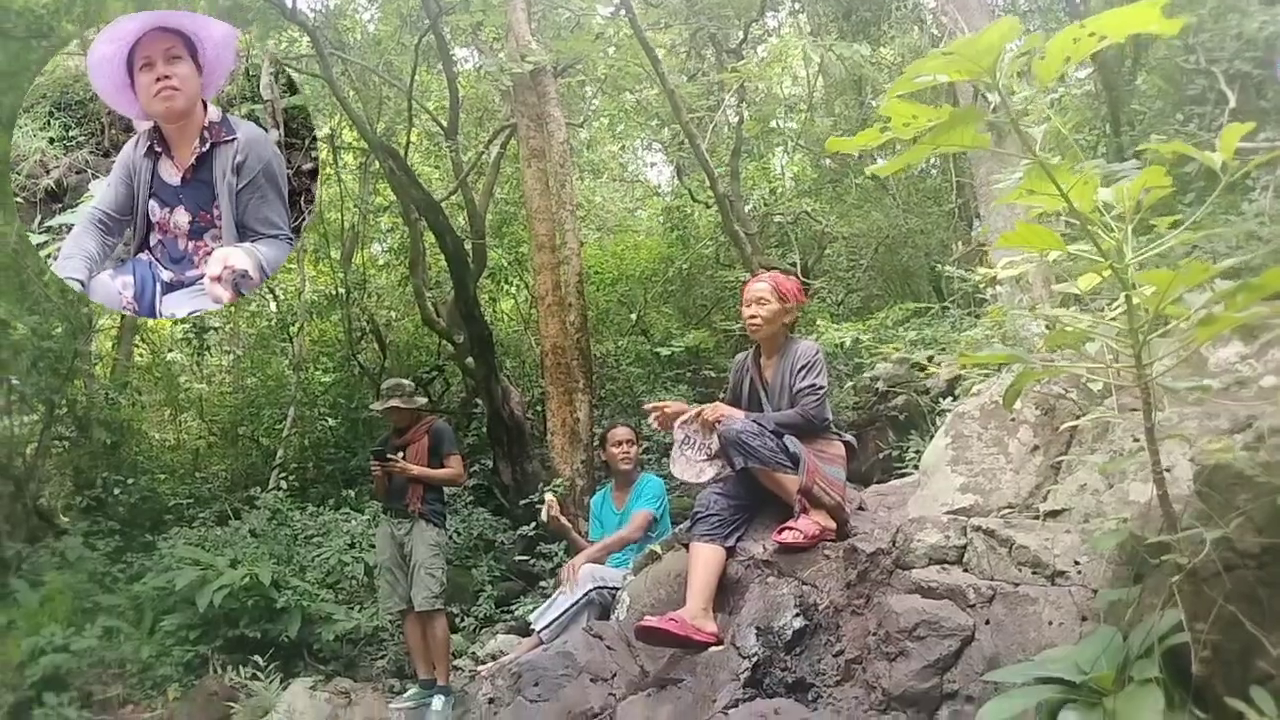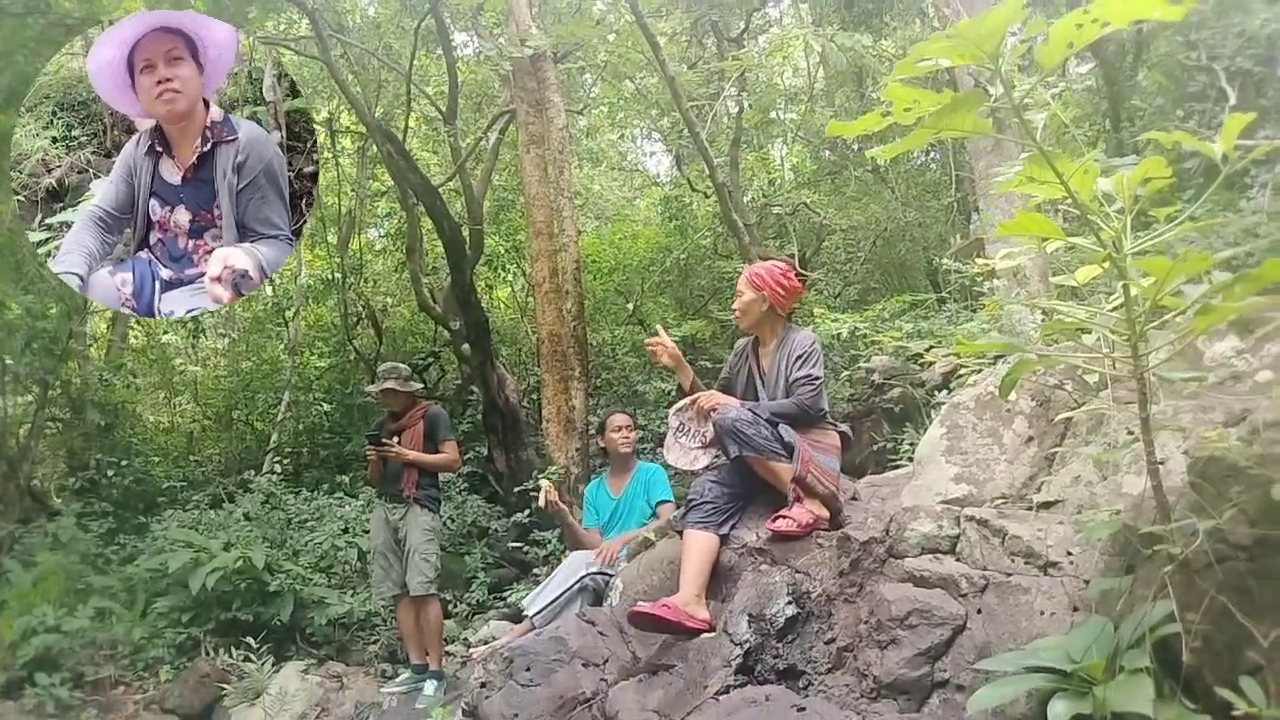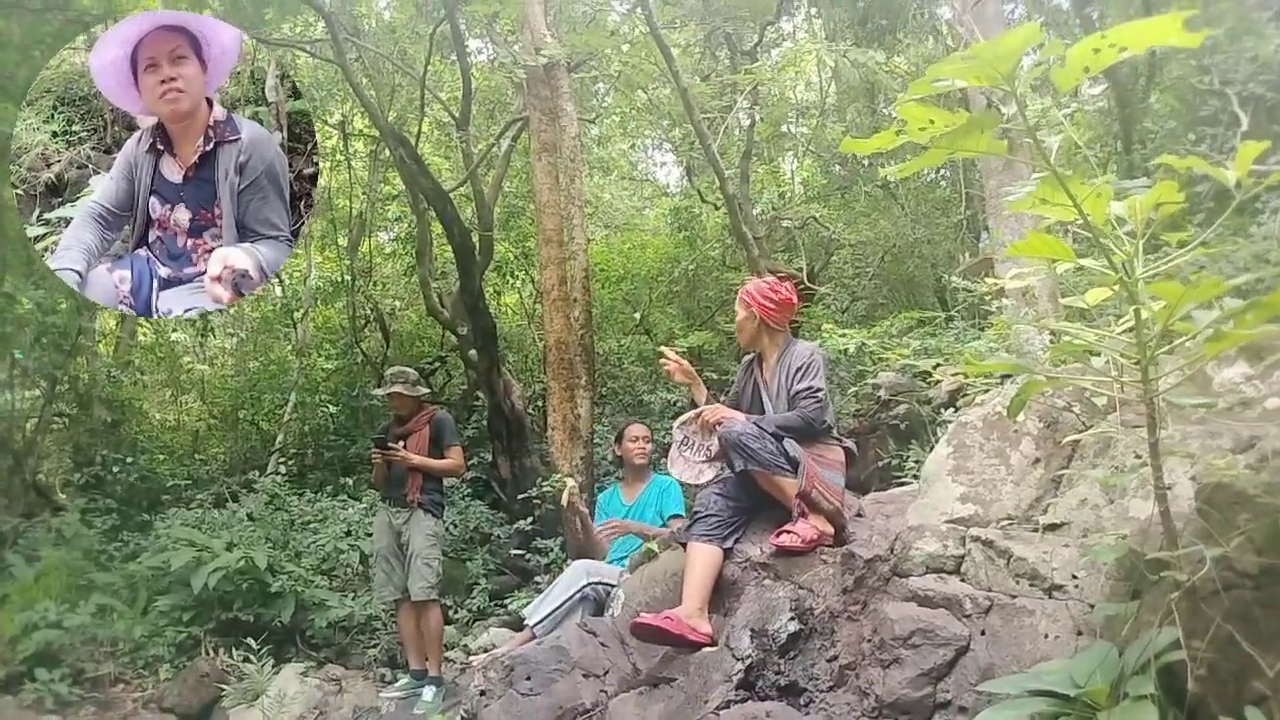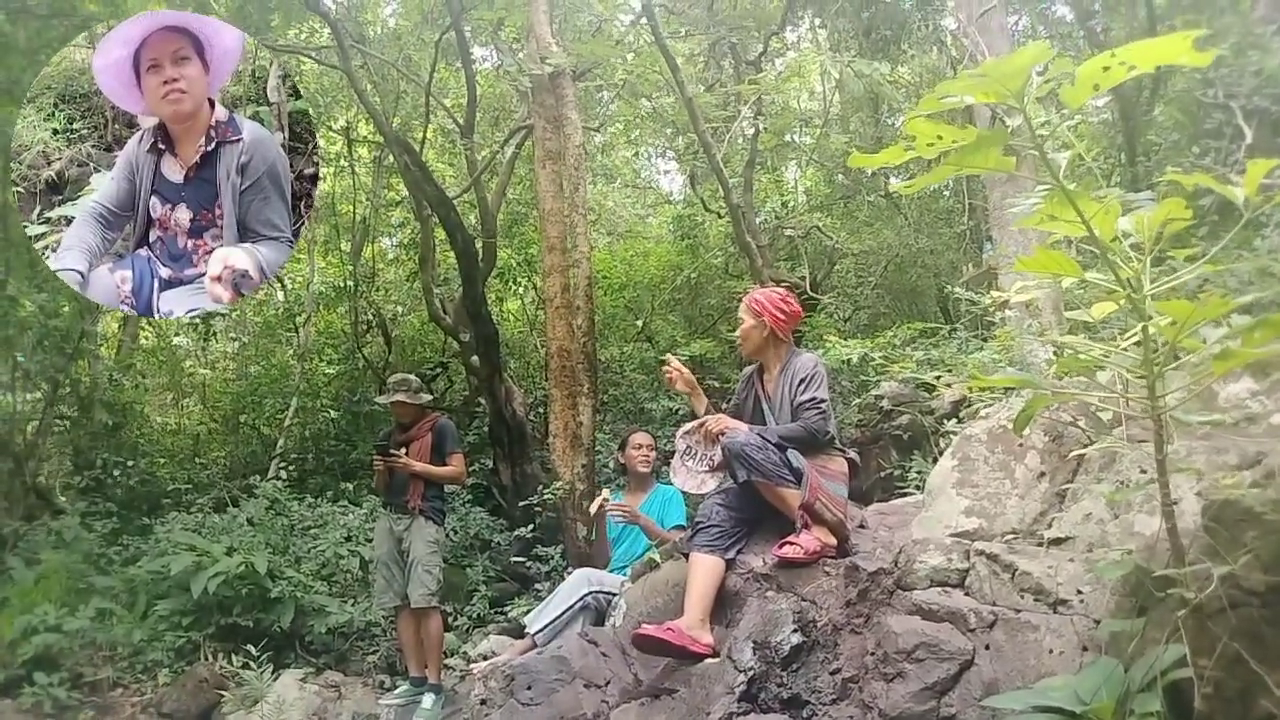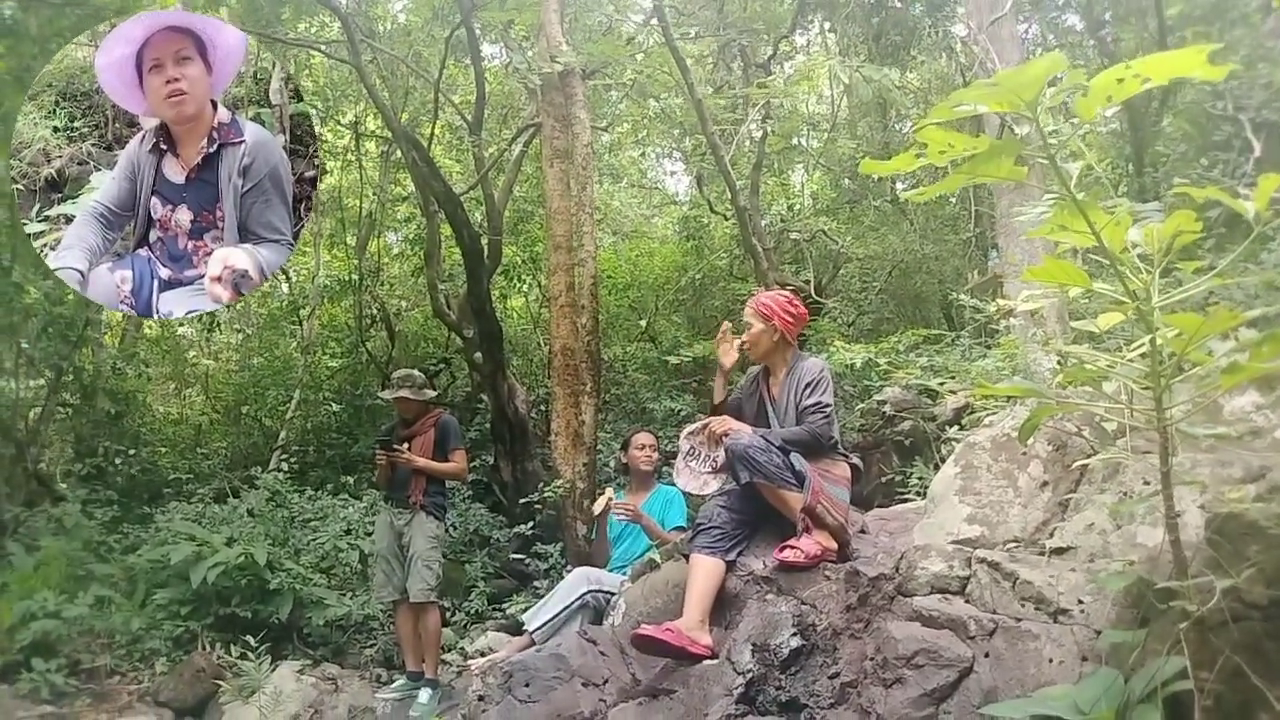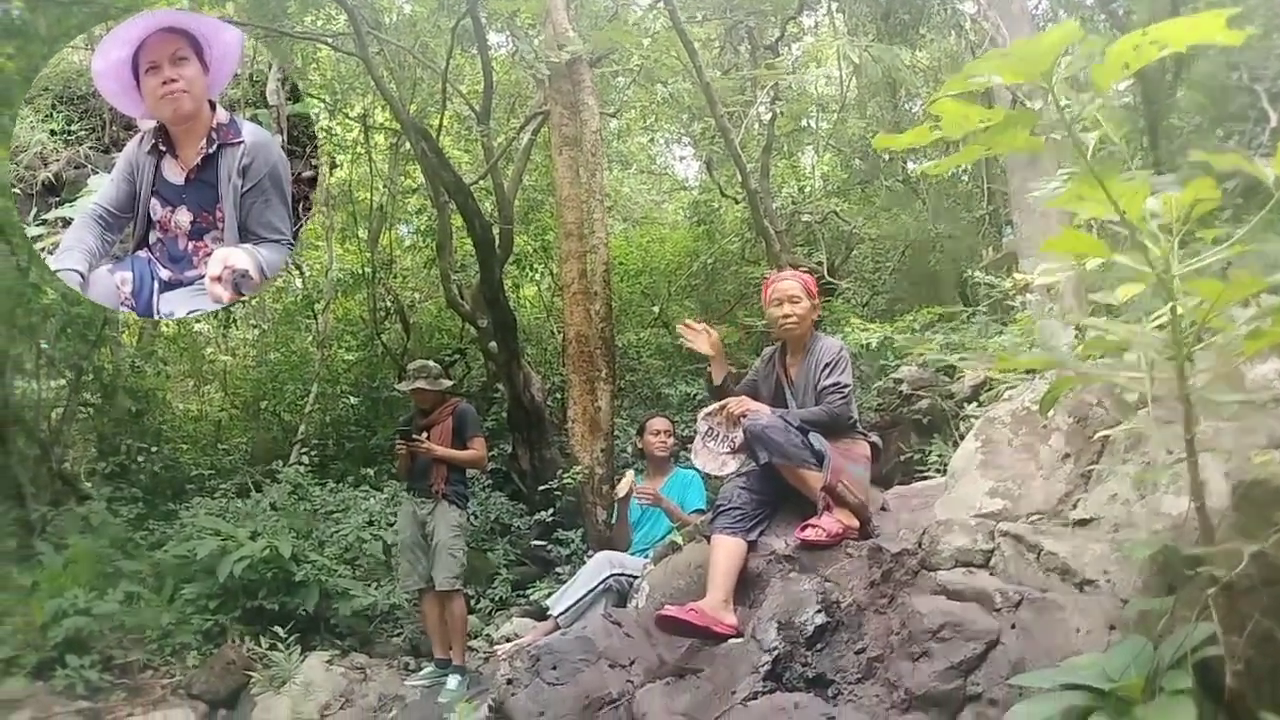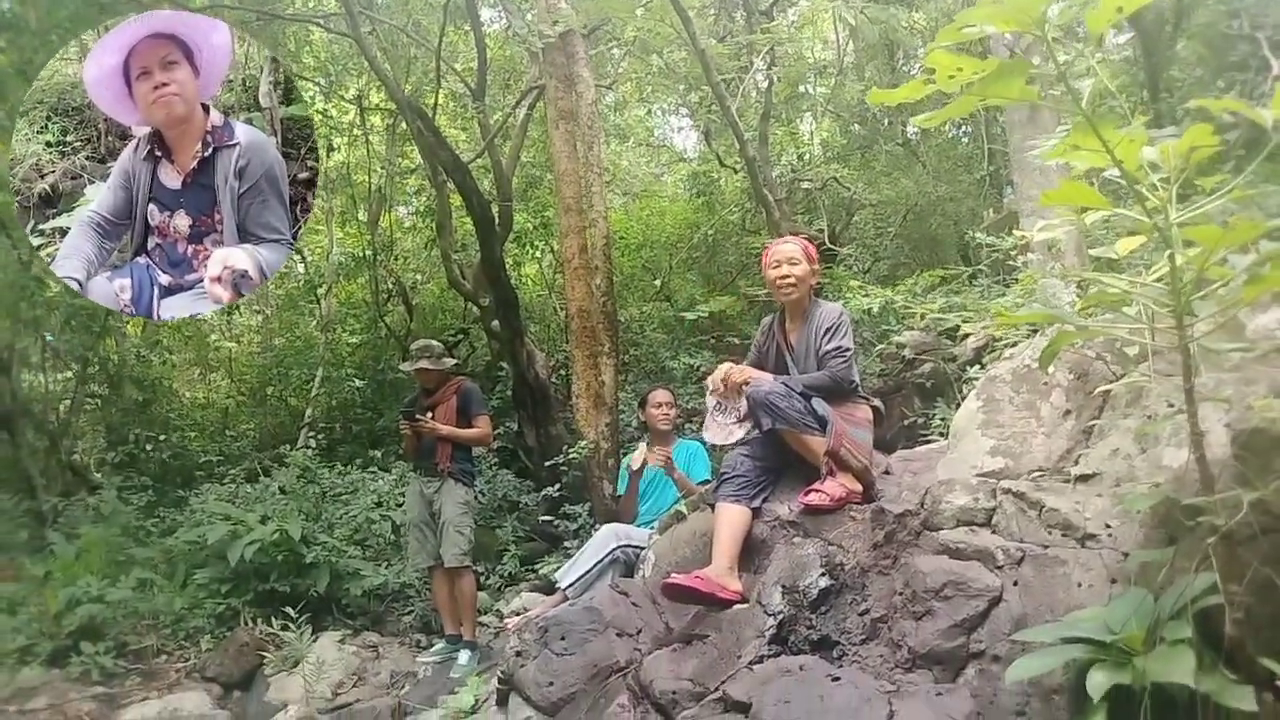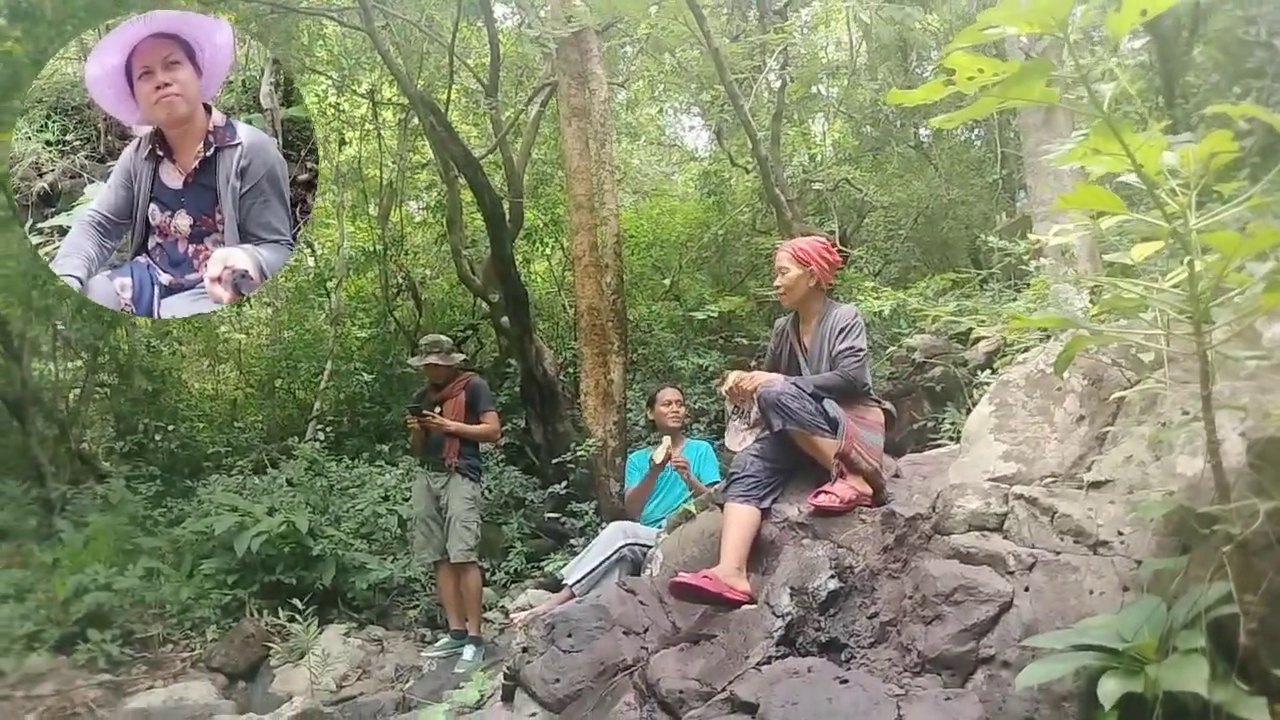
dt=0.5s
person 1, frame 1
left shoulder: (806, 353)
right shoulder: (743, 364)
left elbow: (811, 416)
right elbow: (728, 415)
left wrist: (742, 418)
right wrist: (690, 413)
left hip: (813, 461)
right hip: (765, 471)
left knee: (737, 432)
right knee: (713, 501)
left ankle: (816, 513)
right ankle: (697, 615)
person 1, frame 2
left shoulder: (802, 343)
right shoulder: (742, 351)
left elbow: (807, 406)
right elbow: (714, 402)
left wrist: (738, 406)
right wrist: (680, 367)
left hip: (808, 449)
right hip: (762, 458)
left knee: (731, 420)
right knee: (707, 490)
left ankle: (810, 502)
right ankle: (690, 603)
person 1, frame 3
left shoulder: (805, 355)
right shoulder: (749, 367)
left elbow: (811, 418)
right elbow: (722, 418)
left wrist: (743, 420)
right wrist: (693, 383)
left hip: (814, 464)
right hip: (765, 473)
left knee: (738, 433)
right knee: (713, 501)
left ankle: (814, 518)
right ankle: (693, 615)
person 1, frame 4
left shoulder: (806, 366)
right shoulder: (750, 378)
left elbow: (815, 428)
right elbow: (723, 428)
left wrist: (747, 430)
right wrist: (694, 393)
left hip: (817, 475)
right hip: (769, 483)
left knee: (740, 444)
right knee: (715, 512)
left ankle: (817, 529)
right ankle: (695, 626)
person 1, frame 5
left shoulder: (813, 370)
right shoulder: (755, 378)
left elbow: (819, 433)
right elbow: (723, 422)
left wrist: (751, 433)
right wrist: (722, 374)
left hip: (819, 478)
right hip: (768, 487)
left knee: (743, 445)
right knee: (716, 515)
left ankle: (818, 532)
right ankle: (693, 626)
person 1, frame 6
left shoulder: (831, 350)
right shoulder: (769, 359)
left elbow: (838, 413)
right elbow: (731, 405)
left wrist: (769, 413)
right wrist: (715, 359)
left hip: (837, 457)
right hip: (787, 464)
left knee: (761, 426)
right knee: (735, 496)
left ankle: (839, 511)
right ankle: (717, 607)
person 1, frame 7
left shoulder: (832, 315)
right shoulder: (769, 328)
left elbow: (840, 378)
right elbow: (750, 376)
left wrist: (769, 380)
right wrist: (731, 374)
left hip: (840, 422)
right hip: (792, 432)
left knee: (766, 393)
right knee: (739, 463)
left ankle: (843, 476)
right ankle: (723, 573)
person 1, frame 8
left shoulder: (845, 317)
right shoulder: (783, 329)
left elbow: (850, 378)
right elbow: (769, 380)
left wrist: (779, 382)
right wrist: (745, 382)
left hip: (851, 425)
right hip: (802, 434)
left knee: (776, 394)
right knee: (749, 463)
left ankle: (852, 478)
right ankle: (731, 573)
person 2, frame 1
left shoulder: (437, 431)
right shoulder: (385, 442)
left elbow: (458, 475)
left wrist: (412, 470)
right wrist: (379, 477)
left hip: (423, 522)
right hip: (390, 524)
left knee: (429, 604)
right knee: (405, 606)
left ankle: (443, 688)
right ankle: (424, 683)
person 2, frame 2
left shoulder: (433, 416)
right shoulder: (380, 427)
left elbow: (453, 460)
left wrist: (407, 455)
right wrist: (374, 463)
left hip: (418, 508)
right hip: (384, 509)
left knee: (423, 589)
right knee: (399, 591)
left ankle: (436, 674)
right ankle: (417, 668)
person 2, frame 3
left shoulder: (439, 421)
right shoulder: (386, 430)
left elbow: (458, 466)
left wrist: (412, 459)
right wrist: (380, 465)
left hip: (422, 512)
right hip: (388, 513)
left knee: (424, 594)
right knee: (401, 596)
left ankle: (434, 680)
right ankle: (416, 673)
person 2, frame 4
left shoulder: (441, 428)
right shoulder: (388, 436)
left elbow: (459, 473)
left wrist: (414, 466)
right wrist: (380, 472)
left hip: (423, 519)
right hip: (389, 519)
left knee: (425, 601)
right knee: (400, 603)
left ankle: (434, 687)
right ankle: (416, 680)
person 2, frame 5
left shoulder: (444, 424)
right shoulder: (390, 431)
left elbow: (461, 470)
left wrist: (417, 462)
right wrist: (382, 467)
left hip: (425, 514)
right hip: (390, 513)
left knee: (423, 596)
right knee: (399, 597)
left ankle: (431, 681)
right ankle: (412, 675)
person 2, frame 6
left shoulder: (462, 413)
right shoulder: (409, 422)
left elbow: (480, 458)
left wrist: (436, 451)
right wrist: (403, 457)
left hip: (446, 502)
right hip: (412, 503)
left knee: (449, 584)
right knee: (423, 585)
left ankle: (459, 669)
right ankle: (440, 662)
person 2, frame 7
left shoulder: (466, 391)
right shoulder: (413, 402)
left elbow: (485, 435)
left wrist: (441, 430)
right wrist: (409, 437)
left hip: (453, 481)
right hip: (420, 483)
left knee: (457, 561)
right knee: (433, 563)
left ankle: (469, 644)
right ankle: (451, 638)
person 2, frame 8
left shoulder: (474, 387)
right shoulder: (421, 397)
left elbow: (493, 431)
left wrist: (449, 425)
right wrist: (416, 432)
left hip: (460, 476)
right hip: (426, 477)
left knee: (464, 556)
right knee: (439, 558)
left ankle: (475, 639)
right ankle: (456, 633)
person 3, frame 1
left shoulder: (248, 145)
right shoulder: (138, 152)
left elbow: (277, 243)
right elbow: (99, 224)
left wrist: (247, 260)
right wrist: (65, 284)
left hip: (212, 292)
right hip: (148, 280)
person 3, frame 2
left shoulder: (249, 144)
right shoulder: (139, 150)
left elbow: (278, 243)
right elbow: (99, 222)
left wrist: (248, 259)
right wrist: (64, 279)
left hip: (213, 289)
right hip: (147, 278)
person 3, frame 3
left shoulder: (251, 145)
right shoulder: (140, 147)
left elbow: (276, 244)
right elbow: (98, 218)
left wrist: (248, 261)
right wrist: (62, 275)
left hip: (210, 289)
right hip: (146, 275)
person 3, frame 4
left shoulder: (253, 145)
right shoulder: (142, 148)
left elbow: (277, 244)
right elbow: (98, 218)
left wrist: (248, 261)
right wrist: (64, 275)
left hip: (212, 288)
right hip: (147, 275)
person 3, frame 5
left shoulder: (255, 148)
right shoulder: (143, 148)
left elbow: (278, 247)
right elbow: (100, 218)
left wrist: (249, 262)
right wrist: (63, 274)
left hip: (212, 290)
right hip: (146, 275)
person 3, frame 6
left shoulder: (253, 148)
right shoulder: (142, 150)
left elbow: (278, 248)
right elbow: (99, 220)
left wrist: (248, 263)
right wrist: (64, 275)
left hip: (212, 290)
right hip: (147, 277)
person 3, frame 7
left shoulder: (249, 149)
right shoulder: (138, 156)
left elbow: (277, 248)
right elbow: (97, 226)
left wrist: (247, 263)
right wrist: (63, 282)
left hip: (211, 294)
right hip: (147, 282)
person 3, frame 8
left shoulder: (251, 150)
right shoulder: (139, 155)
left elbow: (278, 248)
right elbow: (98, 226)
left wrist: (248, 262)
right wrist: (64, 280)
left hip: (212, 293)
right hip: (146, 281)
person 4, frame 1
left shoulder: (652, 485)
right shoulder: (599, 501)
left elbow: (634, 532)
right elbow: (600, 558)
left wrist: (583, 558)
right wrist: (568, 533)
right hip: (611, 582)
left knee: (586, 575)
right knee: (586, 593)
left ankle: (526, 649)
person 4, frame 2
left shoulder: (652, 474)
right shoulder: (594, 490)
left elbow: (669, 524)
right elbow: (593, 546)
left wrist: (623, 539)
right wrist: (566, 518)
right hip: (604, 572)
left knee: (581, 561)
right knee: (581, 584)
left ankle: (517, 635)
person 4, frame 3
left shoulder: (666, 486)
right shoulder: (606, 498)
right elbow: (601, 554)
left wrist: (634, 527)
right wrist: (584, 519)
right hip: (609, 580)
left knee: (583, 570)
right knee: (583, 594)
left ankle: (519, 642)
person 4, frame 4
left shoulder: (669, 495)
right shoulder: (612, 502)
right elbow: (601, 563)
left wrist: (641, 520)
right wrist: (600, 523)
right hip: (609, 588)
left knee: (585, 578)
right knee: (585, 599)
left ankle: (519, 650)
person 4, frame 5
left shoulder: (670, 497)
right shoulder: (614, 501)
right elbow: (600, 562)
left wrist: (644, 520)
right wrist: (602, 523)
right hip: (608, 588)
left knee: (583, 577)
right knee: (583, 601)
left ankle: (518, 647)
person 4, frame 6
left shoulder: (688, 479)
right shoulder: (631, 486)
right elbow: (620, 547)
left wrist: (664, 504)
right wrist: (622, 507)
right hip: (629, 571)
left knee: (606, 561)
right knee: (606, 586)
left ankle: (544, 631)
person 4, frame 7
left shoulder: (693, 450)
right shoulder: (632, 461)
right elbow: (626, 518)
left wrist: (675, 474)
right wrist: (634, 479)
right hip: (635, 544)
left knee: (612, 533)
right knee: (614, 557)
left ankle: (552, 603)
person 4, frame 8
left shoulder: (701, 450)
right shoulder: (638, 459)
right elbow: (632, 511)
left wrist: (689, 477)
right wrist: (652, 474)
right hip: (642, 542)
left knee: (620, 531)
right knee: (621, 554)
left ankle: (559, 600)
